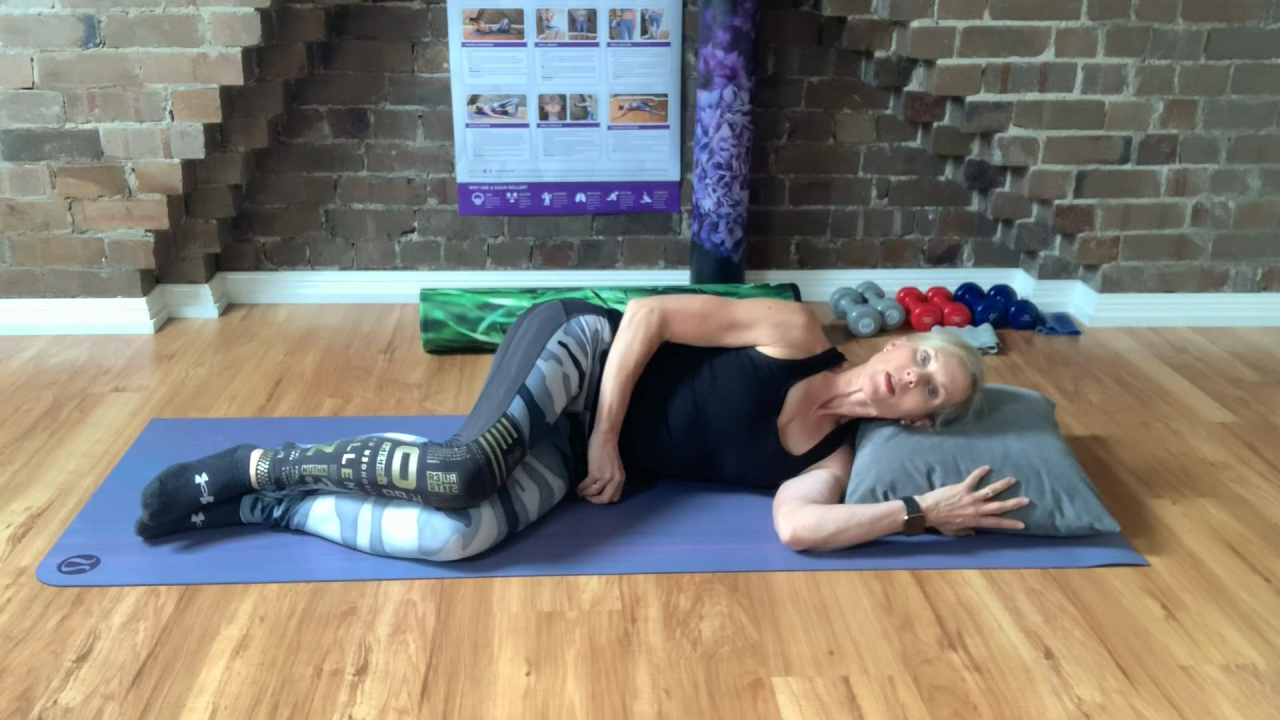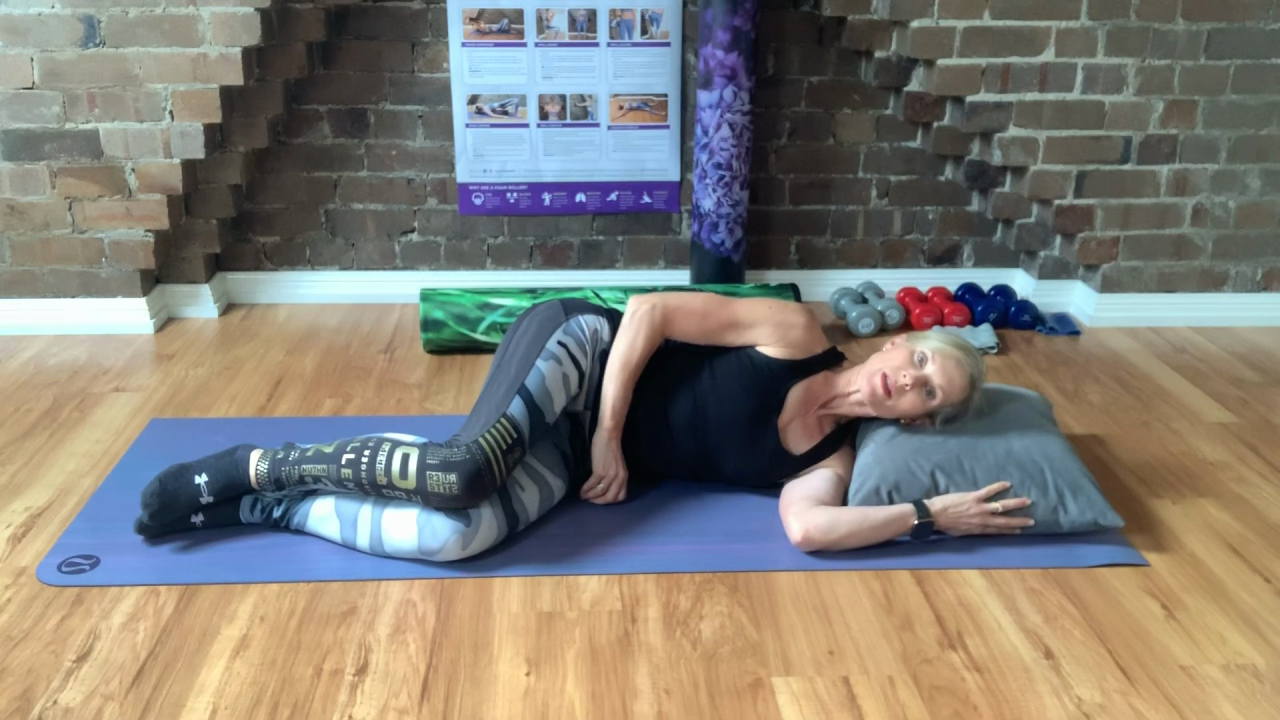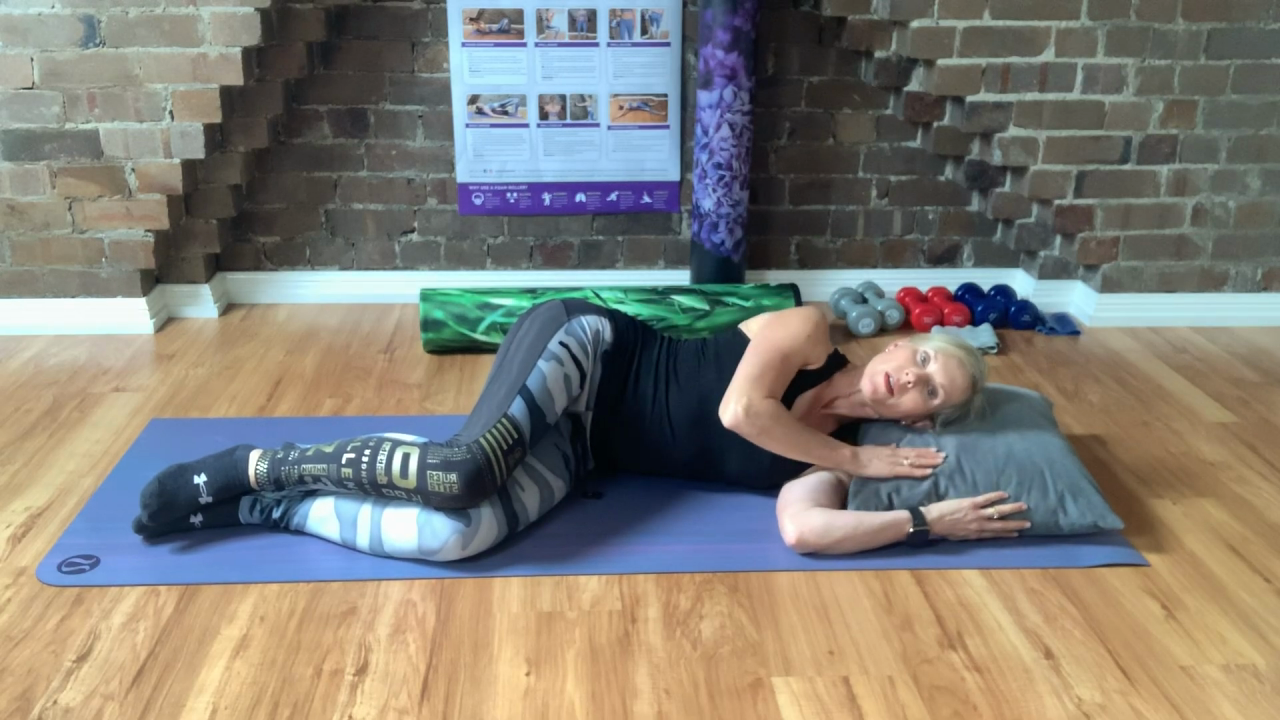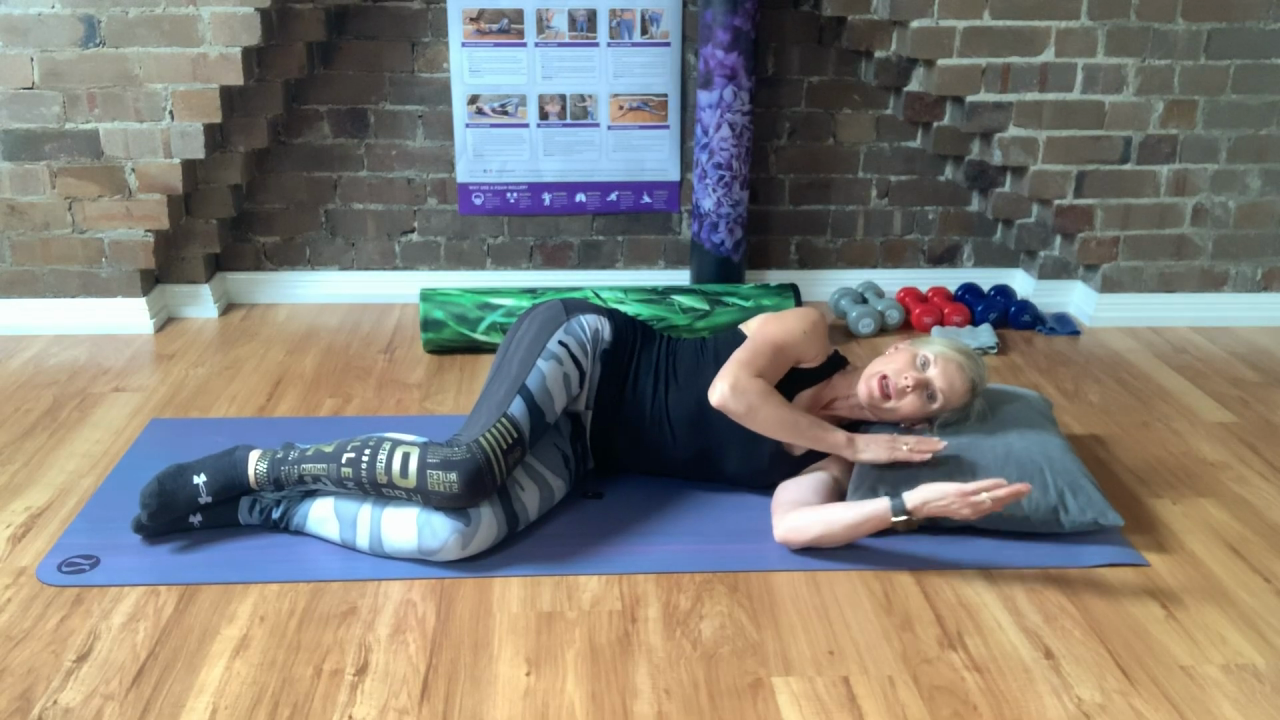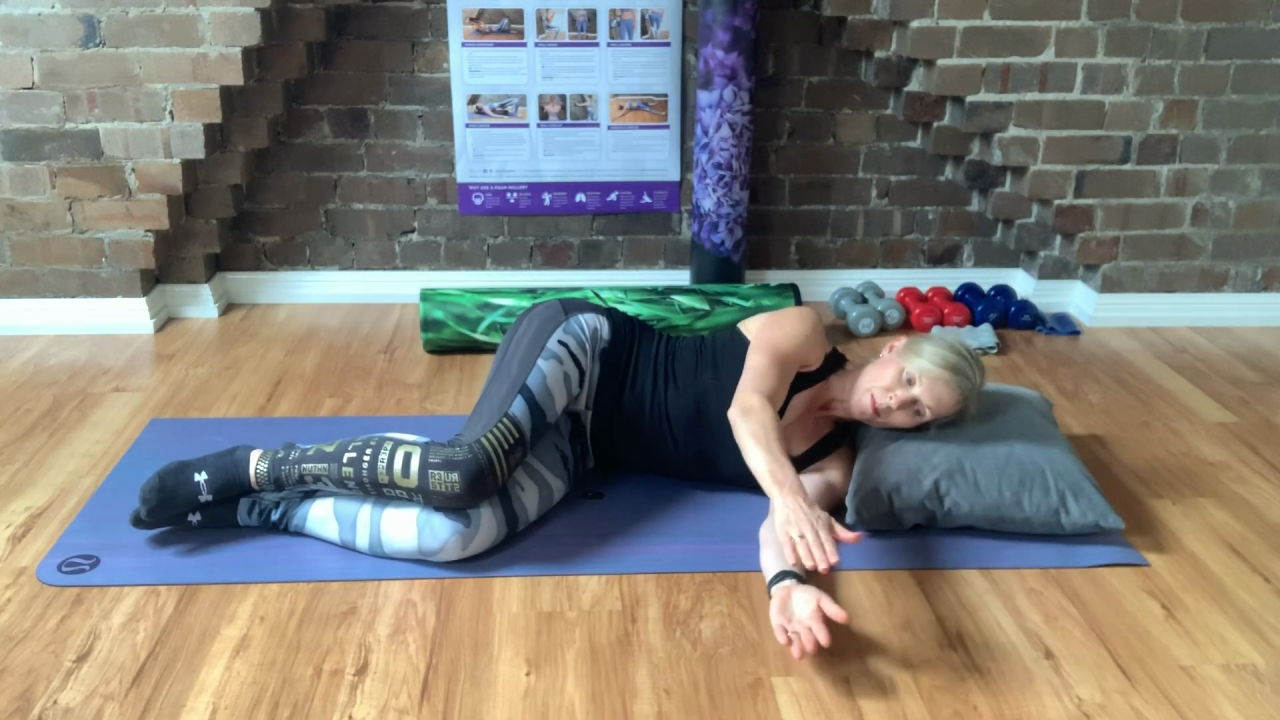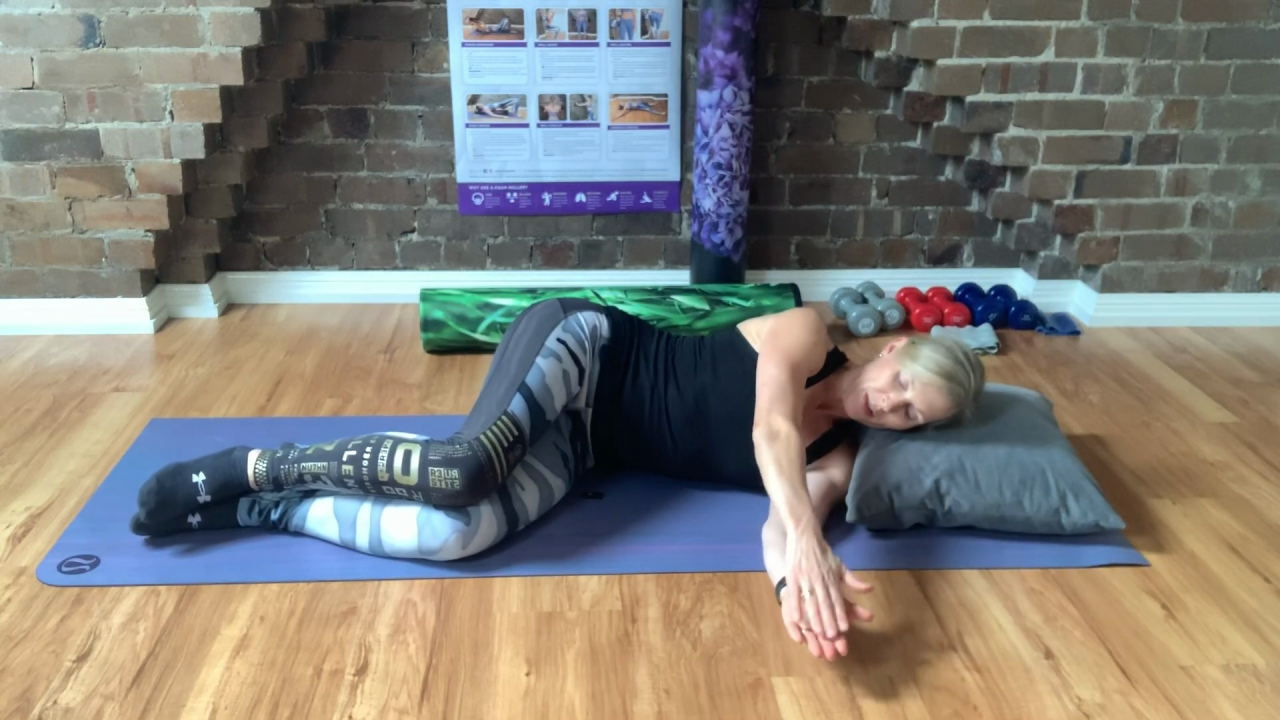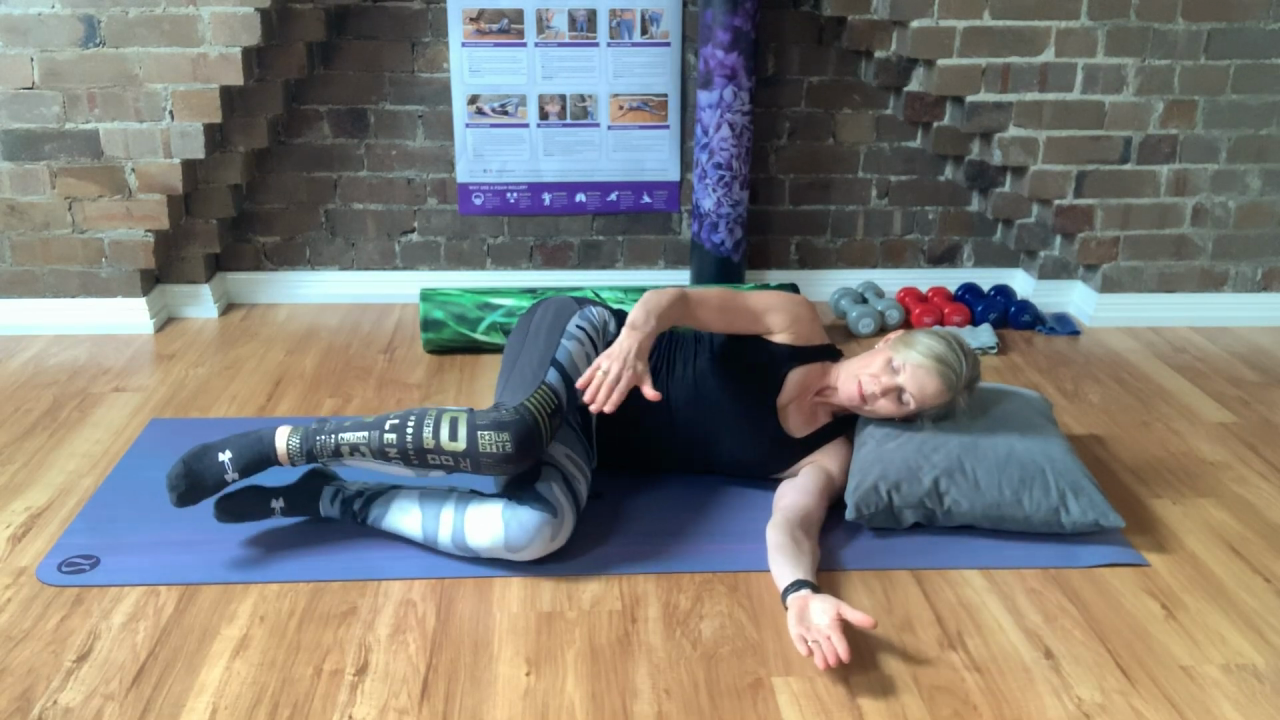
dt=0.7s
person 1, frame 1
left shoulder: (833, 457)
right shoulder: (795, 332)
left elbow: (799, 528)
right elbow: (648, 314)
left wrist: (927, 513)
right wrist: (606, 430)
left hip: (571, 457)
right hip: (577, 352)
left knee: (462, 535)
right knee: (461, 474)
left ankle: (266, 504)
right ankle: (250, 467)
person 1, frame 2
left shoulder: (833, 458)
right shoulder: (795, 332)
left elbow: (808, 530)
right elbow: (650, 309)
left wrist: (933, 514)
right wrist: (609, 433)
left hip: (573, 459)
right hip: (575, 350)
left knee: (459, 534)
right knee: (462, 474)
left ankle: (263, 505)
right ankle: (250, 466)
person 1, frame 3
left shoulder: (827, 455)
right shoulder: (811, 331)
left elbow: (804, 529)
right elbow: (738, 408)
left wrist: (929, 520)
right wrist: (861, 459)
left hip: (583, 452)
right hip: (581, 348)
left knee: (462, 533)
right knee: (463, 473)
left ankle: (264, 506)
right ankle: (247, 466)
person 1, frame 4
left shoulder: (826, 455)
right shoulder: (811, 333)
left elbow: (793, 526)
right elbow: (726, 391)
left wrist: (914, 506)
right wrist: (855, 444)
left hip: (584, 449)
right hip: (582, 350)
left knee: (462, 532)
right knee: (463, 473)
left ankle: (264, 507)
right ankle: (250, 467)
person 1, frame 5
left shoulder: (832, 462)
right shoulder: (806, 331)
left elbow: (784, 522)
right elbow: (747, 410)
left wrist: (785, 586)
right wrist: (791, 497)
left hip: (582, 448)
right hip: (581, 347)
left knee: (462, 533)
right knee: (466, 471)
left ankle: (262, 508)
right ankle: (250, 467)
person 1, frame 6
left shoulder: (836, 459)
right shoulder: (809, 333)
left elbow: (788, 516)
right elbow: (772, 427)
left wrist: (791, 585)
right wrist: (809, 545)
left hip: (583, 446)
right hip: (580, 347)
left knee: (463, 530)
right knee: (465, 468)
left ankle: (261, 509)
right ankle: (246, 467)
person 1, frame 7
left shoulder: (830, 456)
right shoulder: (795, 322)
left elbow: (791, 521)
right elbow: (674, 297)
left wrist: (801, 594)
right wrist: (636, 335)
left hip: (597, 438)
left knee: (540, 526)
right knee: (509, 438)
left ankle: (329, 501)
right ankle: (278, 445)
